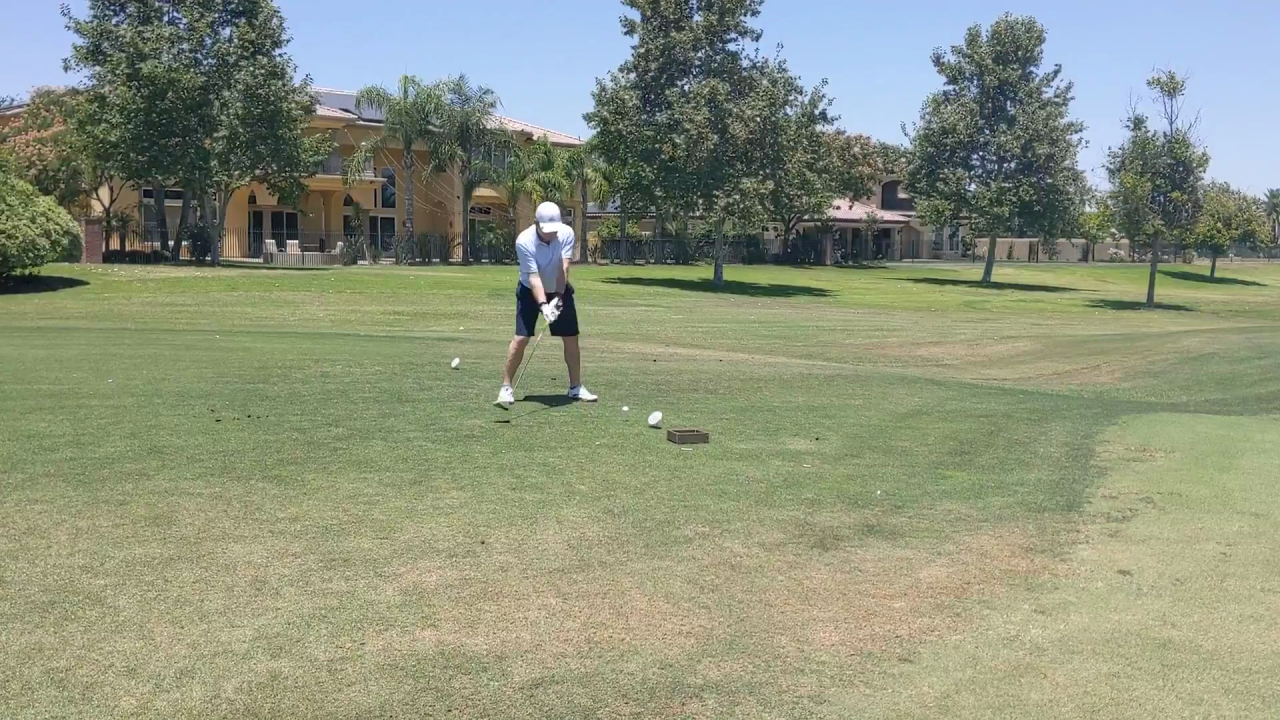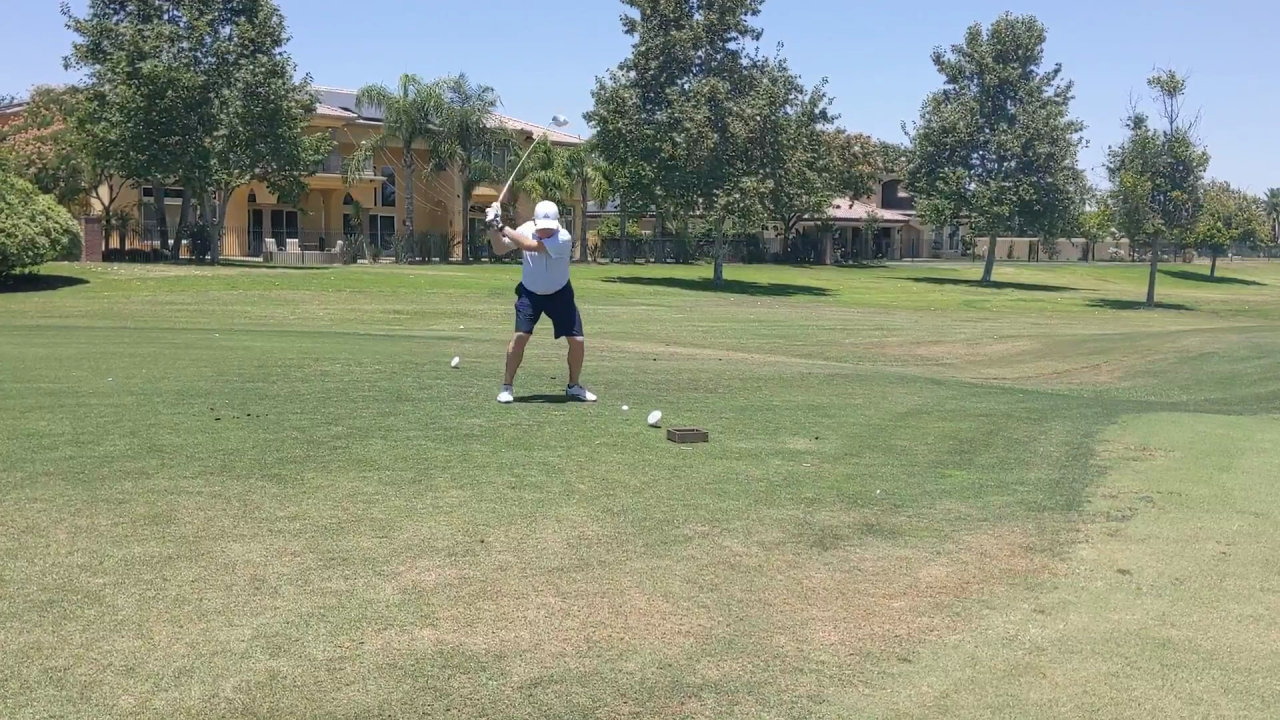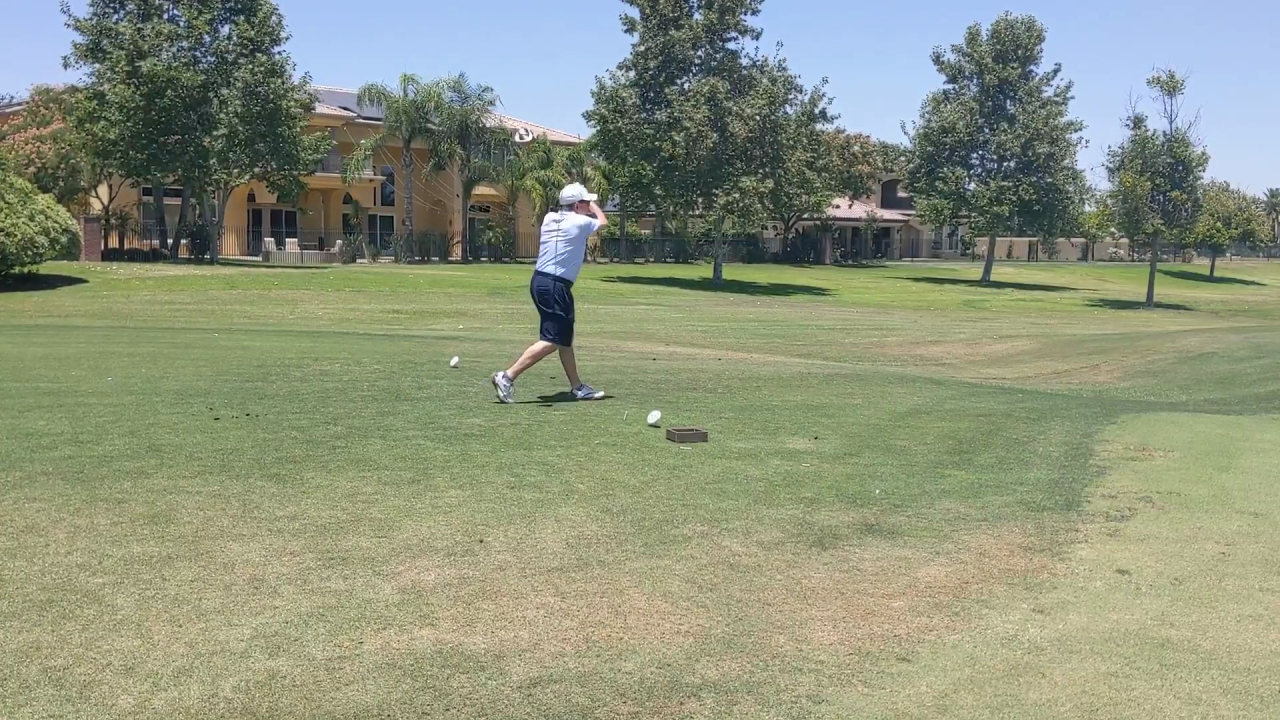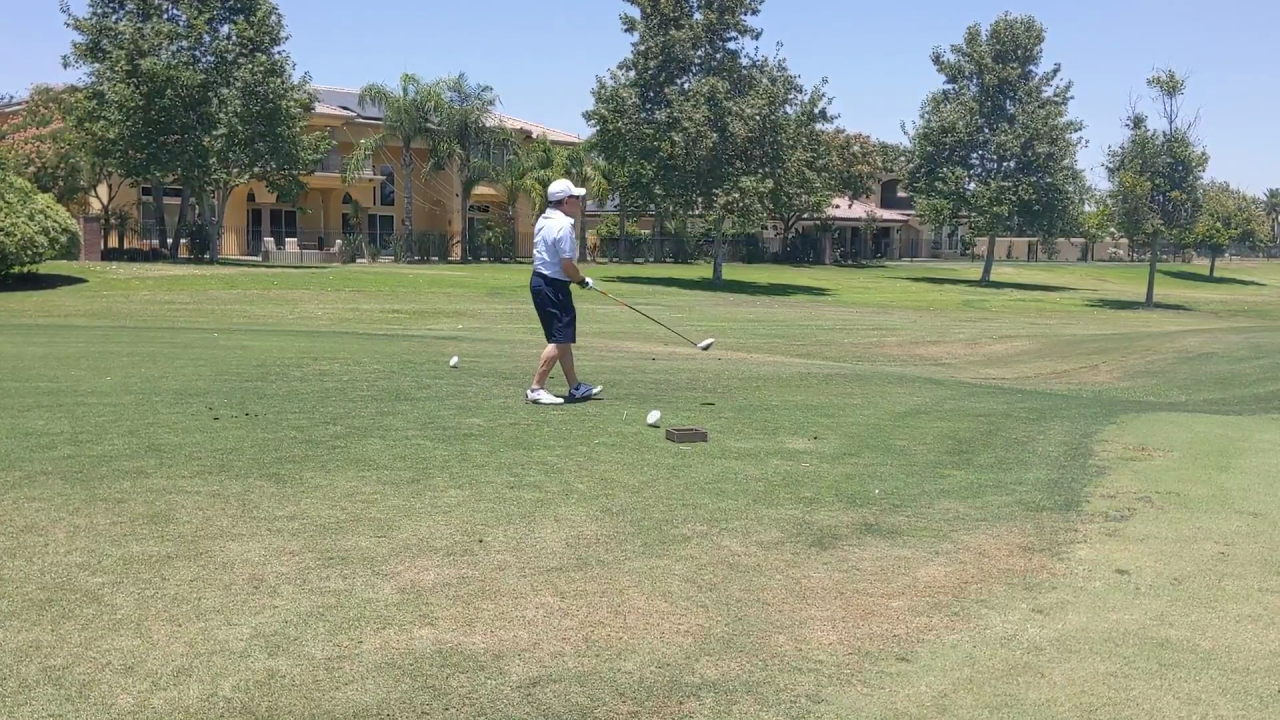
dt=0.7s
person 1, frame 1
left shoulder: (567, 234)
right shoulder: (524, 241)
left elbow: (563, 268)
right elbow: (533, 276)
left wrist: (558, 298)
right wrist: (543, 304)
left hip: (559, 292)
right hip: (531, 292)
left knee: (572, 338)
right knee: (521, 338)
left ankle: (576, 387)
right ankle: (506, 386)
person 1, frame 2
left shoulder: (563, 238)
right shoulder: (526, 229)
left elbow: (529, 245)
right elbow: (499, 249)
left wrist: (502, 227)
right wrist: (494, 226)
left hip: (559, 294)
right hip: (530, 293)
left knee: (577, 341)
right knee: (520, 336)
left ankle: (574, 386)
right ankle: (507, 386)
person 1, frame 3
left shoulder: (550, 219)
right shoulder: (579, 223)
right elbow: (602, 222)
left wrist: (589, 204)
right wrist: (593, 204)
left hip: (542, 282)
right hip: (554, 287)
left knee: (565, 338)
right knee: (551, 341)
left ankle: (577, 387)
right ankle: (507, 377)
person 1, frame 4
left shoulder: (544, 220)
right shoulder: (562, 225)
right elbow: (567, 265)
left wrist: (577, 279)
right wrist: (583, 281)
left hip: (543, 282)
right hip: (552, 287)
left knee: (563, 339)
right knee: (559, 340)
left ankle: (575, 387)
right ankle: (536, 389)
